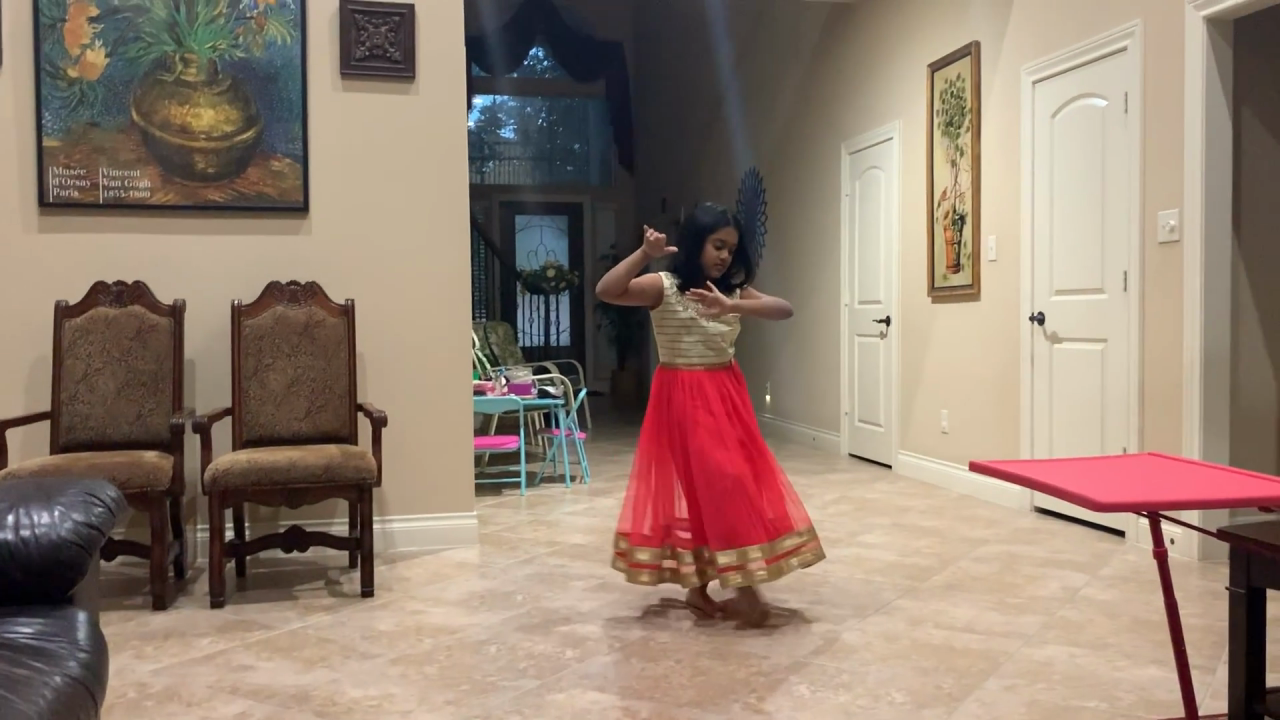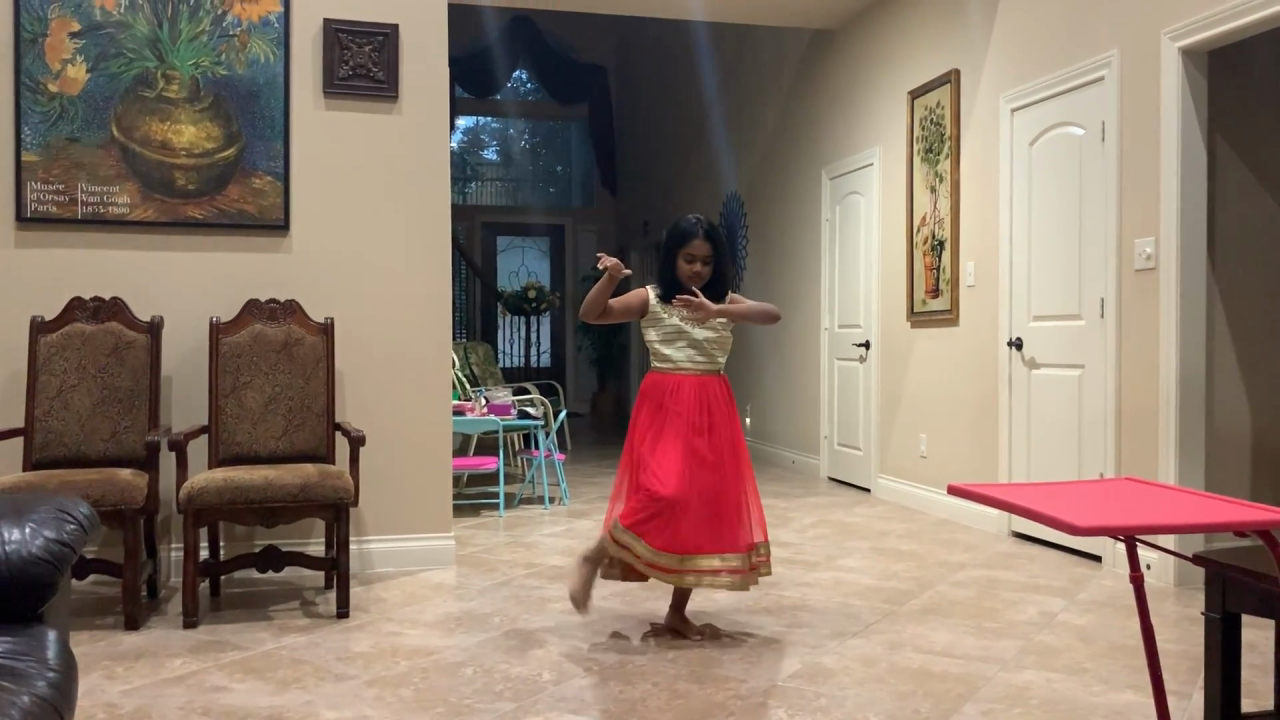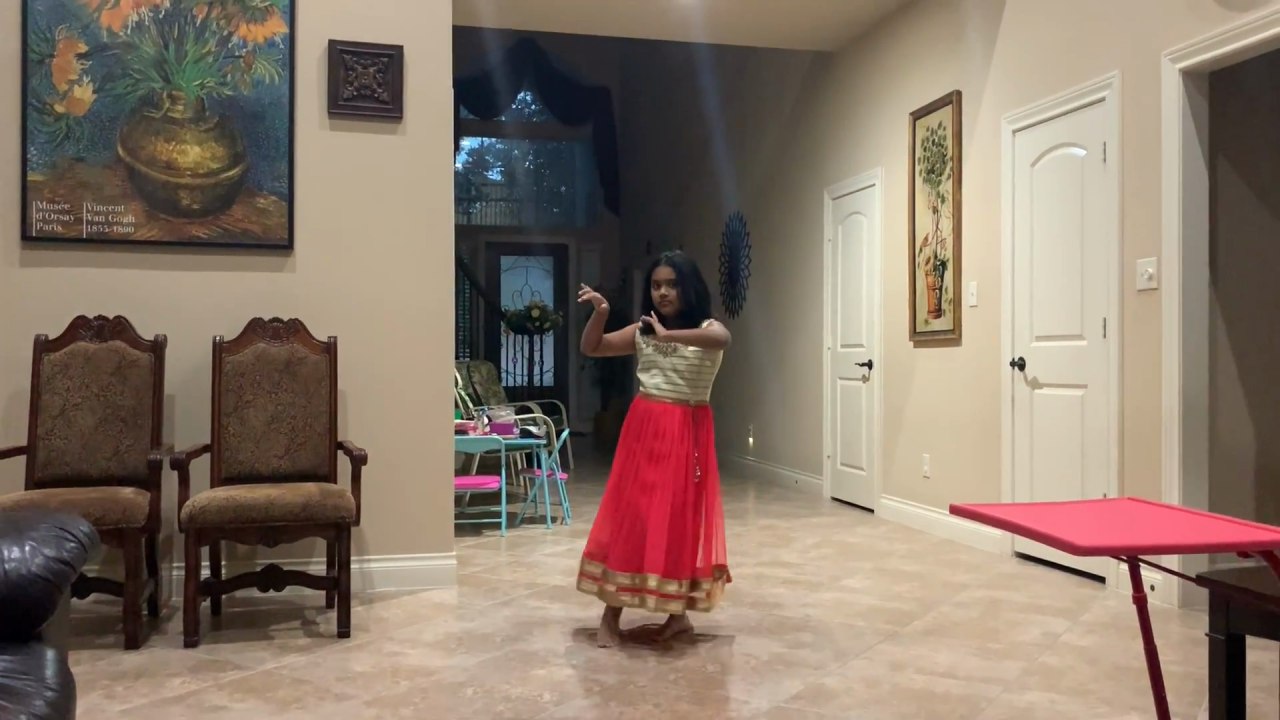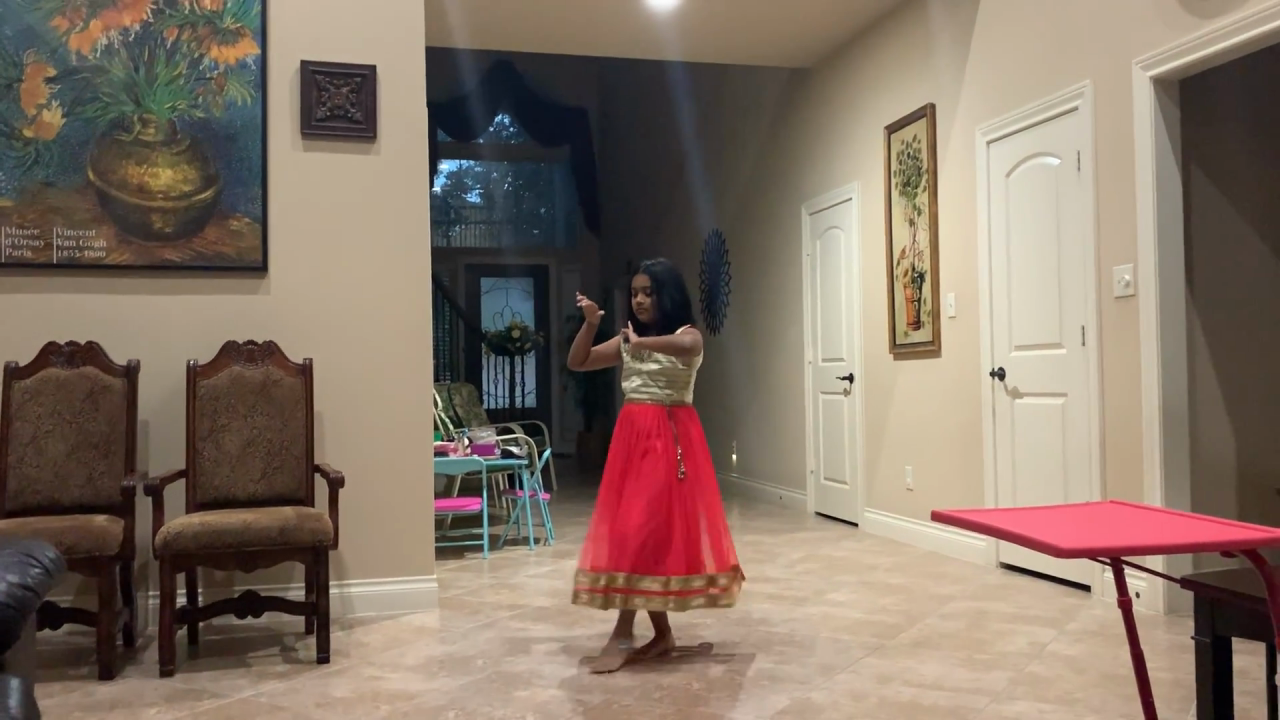
dt=1s
person 1, frame 1
left shoulder: (734, 291)
right shoulder: (663, 287)
left elbow: (785, 309)
right elbow: (606, 291)
left wrist: (731, 307)
right wrist: (645, 253)
left hip: (726, 393)
right hip: (682, 395)
left knee: (736, 483)
right knee: (713, 482)
left ankle: (700, 587)
right ankle: (742, 582)
person 1, frame 2
left shoulder: (725, 301)
right shoulder: (649, 300)
left elbow: (772, 314)
right elbow: (589, 314)
left wrist: (716, 311)
right wrist: (609, 279)
left hip: (713, 408)
right hip: (665, 404)
left knee: (707, 499)
right knee: (663, 493)
left ankle: (677, 611)
right ankle: (599, 554)
person 1, frame 3
left shoulder: (706, 328)
right shoulder: (641, 331)
left elbow: (723, 339)
right elbow: (590, 348)
left wrist: (670, 334)
right wrist: (599, 311)
left hip: (687, 431)
right hip: (642, 428)
left knee: (670, 519)
right knee: (630, 516)
left ankle: (676, 610)
right ankle: (629, 610)
person 1, frame 4
left shoulder: (686, 335)
right shoulder: (627, 341)
left elbow: (685, 347)
right elbow: (577, 363)
left wrist: (641, 342)
right wrist: (590, 324)
left hip: (670, 435)
right hip: (631, 436)
left knee: (649, 525)
right knee: (629, 528)
left ankle: (621, 637)
right ankle: (661, 633)
